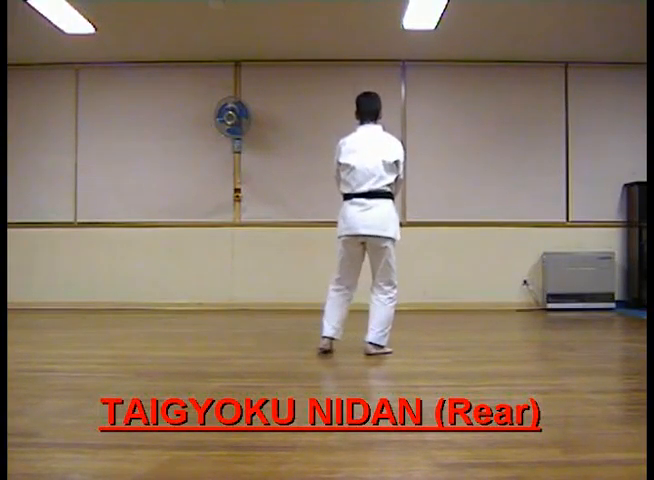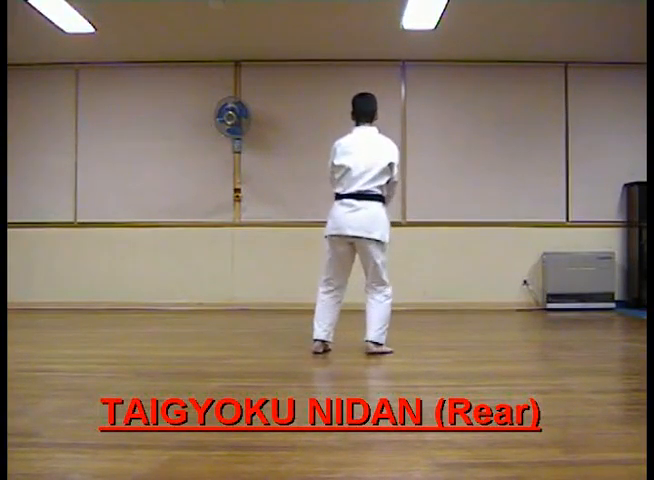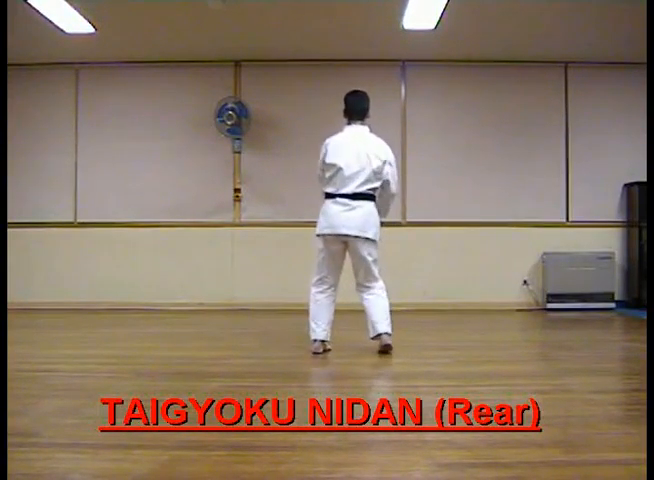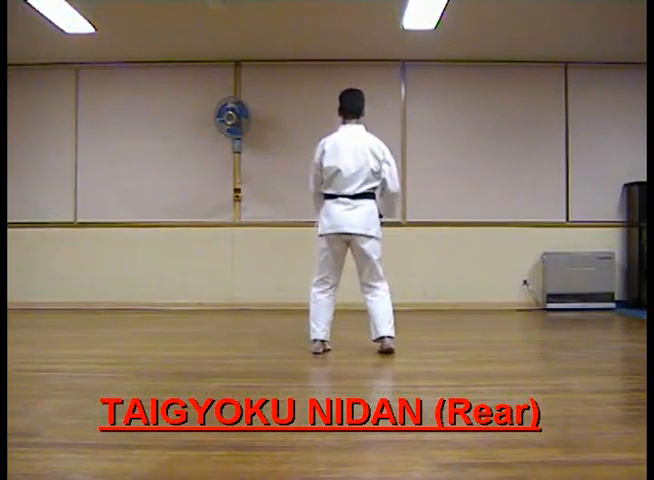
dt=0.2s
person 1, frame 1
left shoulder: (345, 144)
right shoulder: (393, 144)
left hip: (352, 214)
right hip: (383, 215)
left knee: (342, 282)
right knee: (384, 284)
left ankle: (328, 336)
right ankle: (375, 342)
person 1, frame 2
left shoulder: (340, 145)
right shoulder: (389, 147)
right elbow: (391, 186)
left hip: (341, 215)
right hip: (372, 217)
left knee: (332, 283)
right knee: (378, 285)
left ankle: (320, 339)
right ankle: (375, 340)
person 1, frame 3
left shoulder: (330, 144)
right shoulder: (380, 146)
right elbow: (390, 188)
right wrist: (378, 212)
left hip: (332, 214)
right hip: (364, 216)
left knee: (324, 282)
right knee: (371, 282)
left ankle: (319, 339)
right ankle: (383, 333)
person 1, frame 4
left shoulder: (326, 144)
right shoulder: (376, 145)
left elbow: (315, 186)
right elbow: (391, 187)
right wrist: (382, 212)
left hip: (332, 215)
right hip: (365, 215)
left knee: (324, 283)
right knee: (374, 282)
left ankle: (318, 340)
right ankle: (386, 337)
